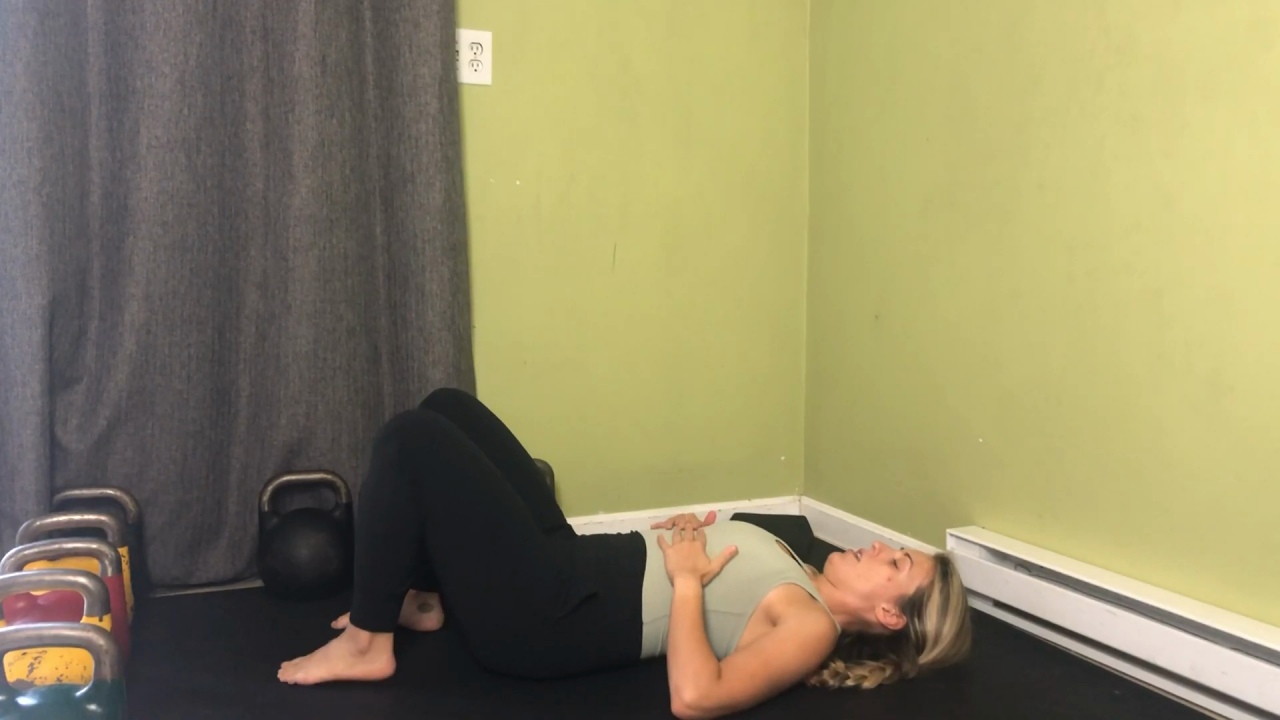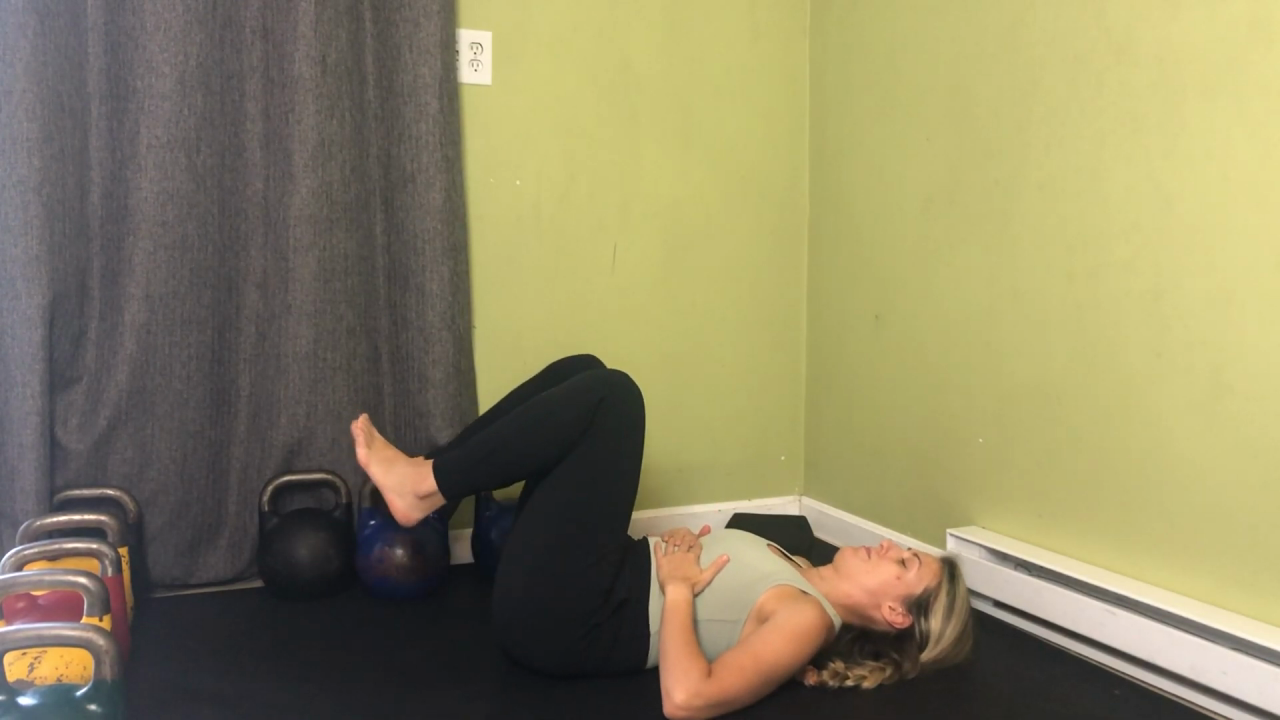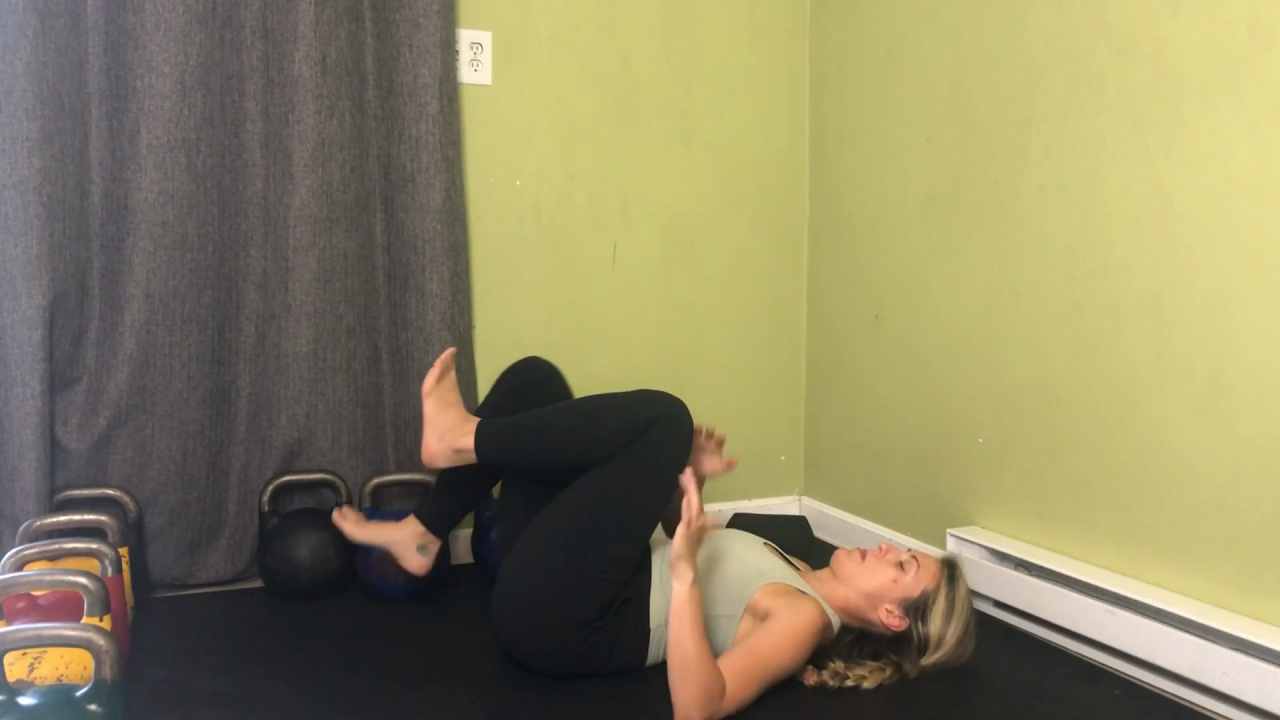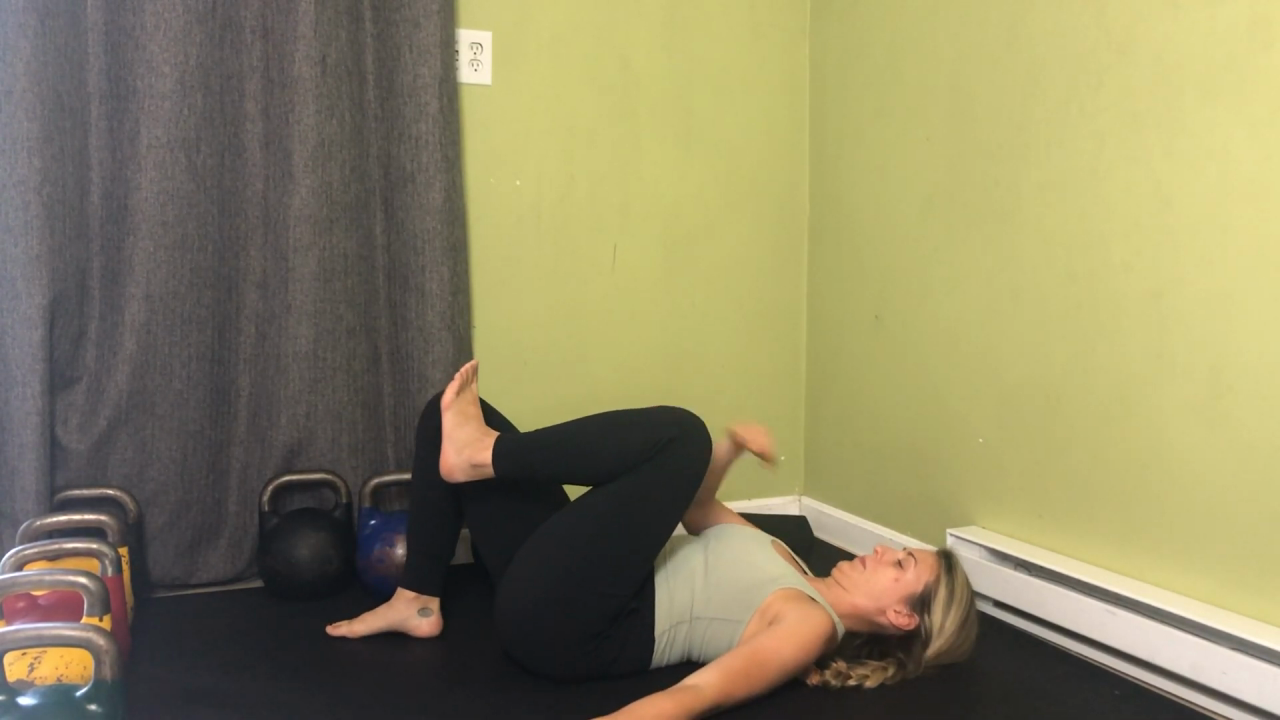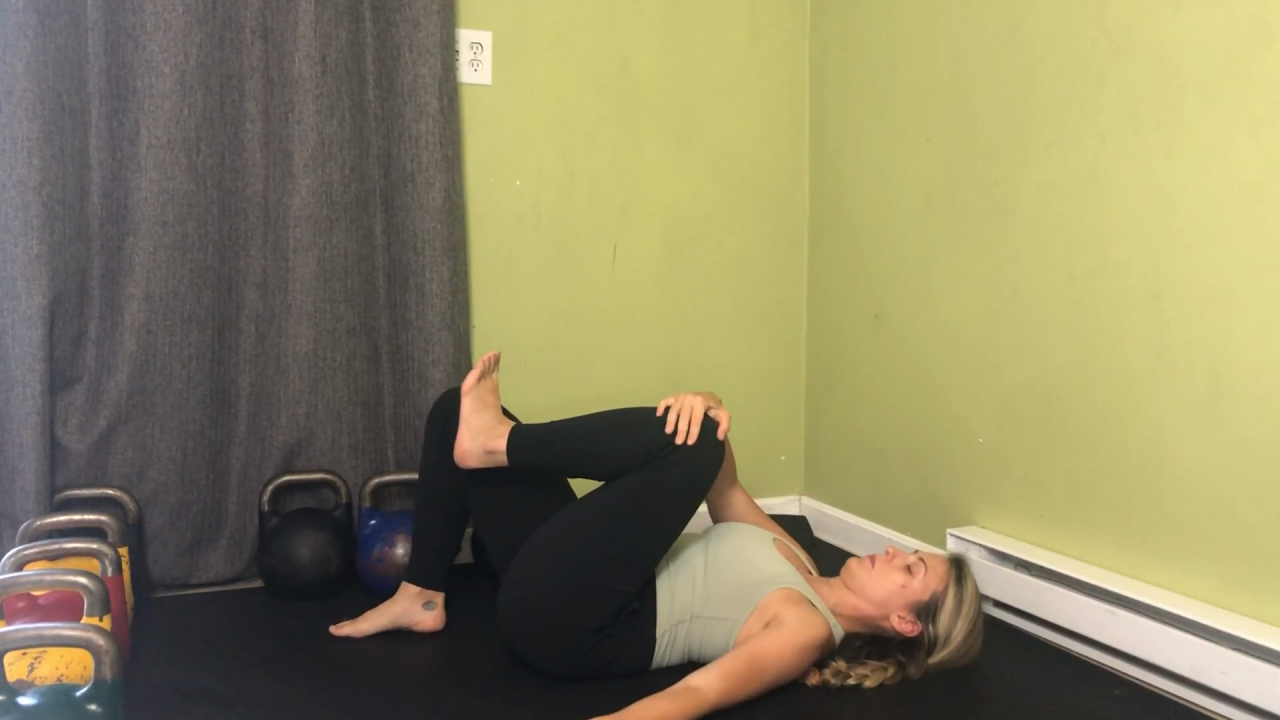
dt=1s
person 1, frame 1
left shoulder: (812, 628)
right shoulder: (800, 581)
left wrist: (686, 579)
right wrist: (688, 535)
left hip: (540, 619)
right hip: (572, 566)
left knee: (407, 436)
right knee: (446, 406)
left ankle: (366, 643)
right ankle: (418, 598)
person 1, frame 2
left shoulder: (807, 619)
right shoulder: (800, 577)
left wrist: (678, 586)
right wrist: (677, 549)
left hip: (556, 618)
right hip: (564, 594)
left knee: (611, 396)
right knee: (585, 374)
left ankle: (425, 486)
right ankle: (429, 478)
person 1, frame 3
left shoulder: (804, 618)
right shoulder: (791, 573)
right elbow: (690, 529)
left wrist: (684, 570)
right wrist: (685, 483)
left hip: (552, 616)
right hip: (555, 587)
left knee: (661, 414)
right knee: (533, 376)
left ankle: (463, 443)
right ankle: (419, 537)
person 1, frame 4
left shoulder: (810, 626)
right shoulder: (788, 568)
right elbow: (690, 506)
right wrist: (730, 447)
left hip: (559, 621)
right hip: (553, 584)
left knee: (680, 434)
right knee: (448, 414)
left ankle: (482, 455)
right ankle: (417, 602)
person 1, frame 5
left shoulder: (807, 630)
right shoulder: (796, 564)
right elbow: (723, 490)
right wrist: (709, 412)
left hip: (564, 616)
right hip: (559, 582)
left knee: (688, 446)
right knee: (456, 409)
left ankle: (494, 443)
right ankle: (420, 597)
